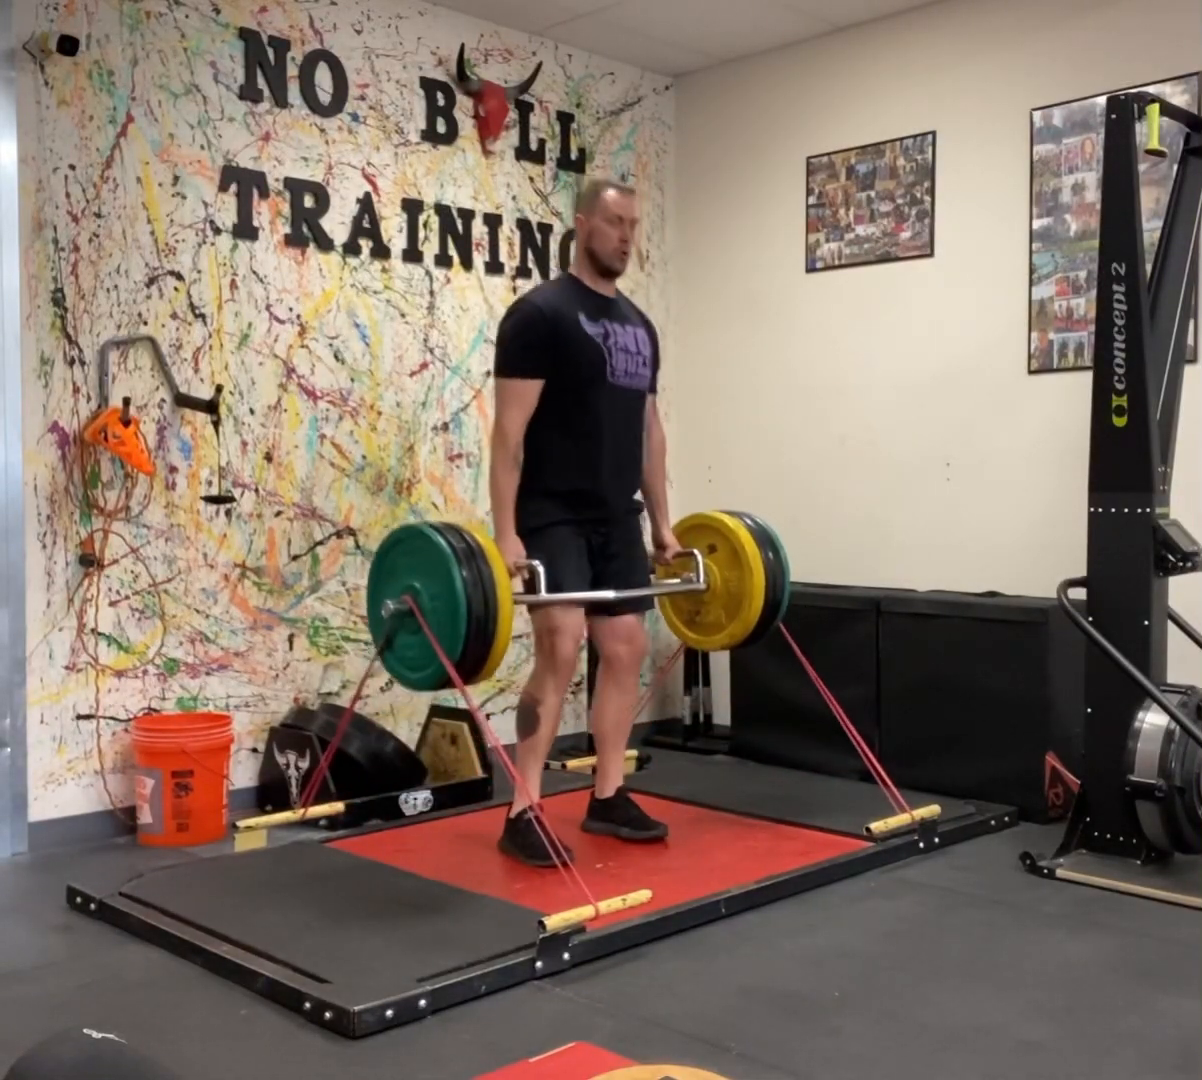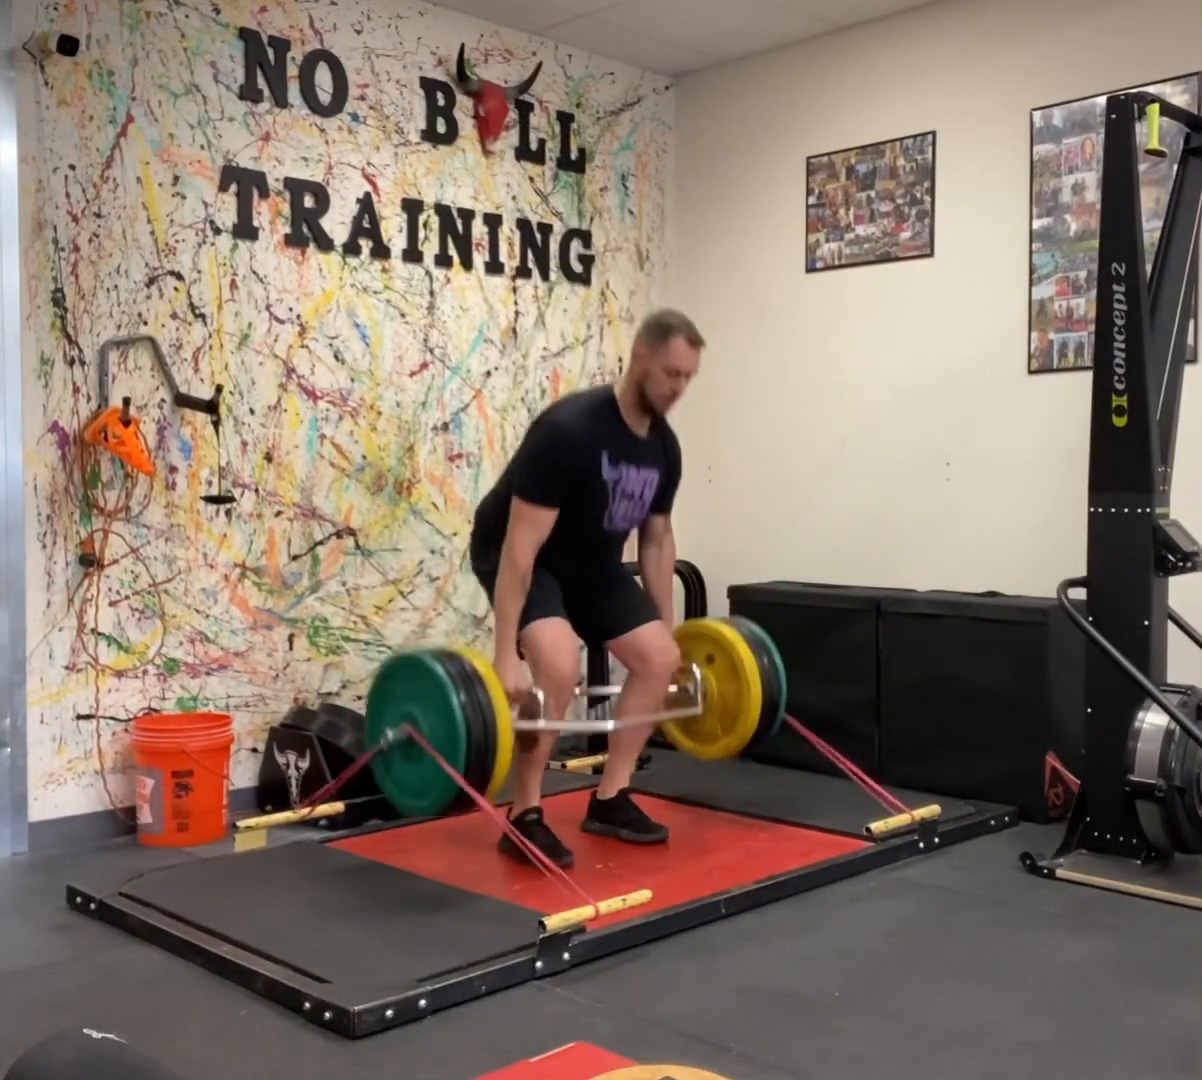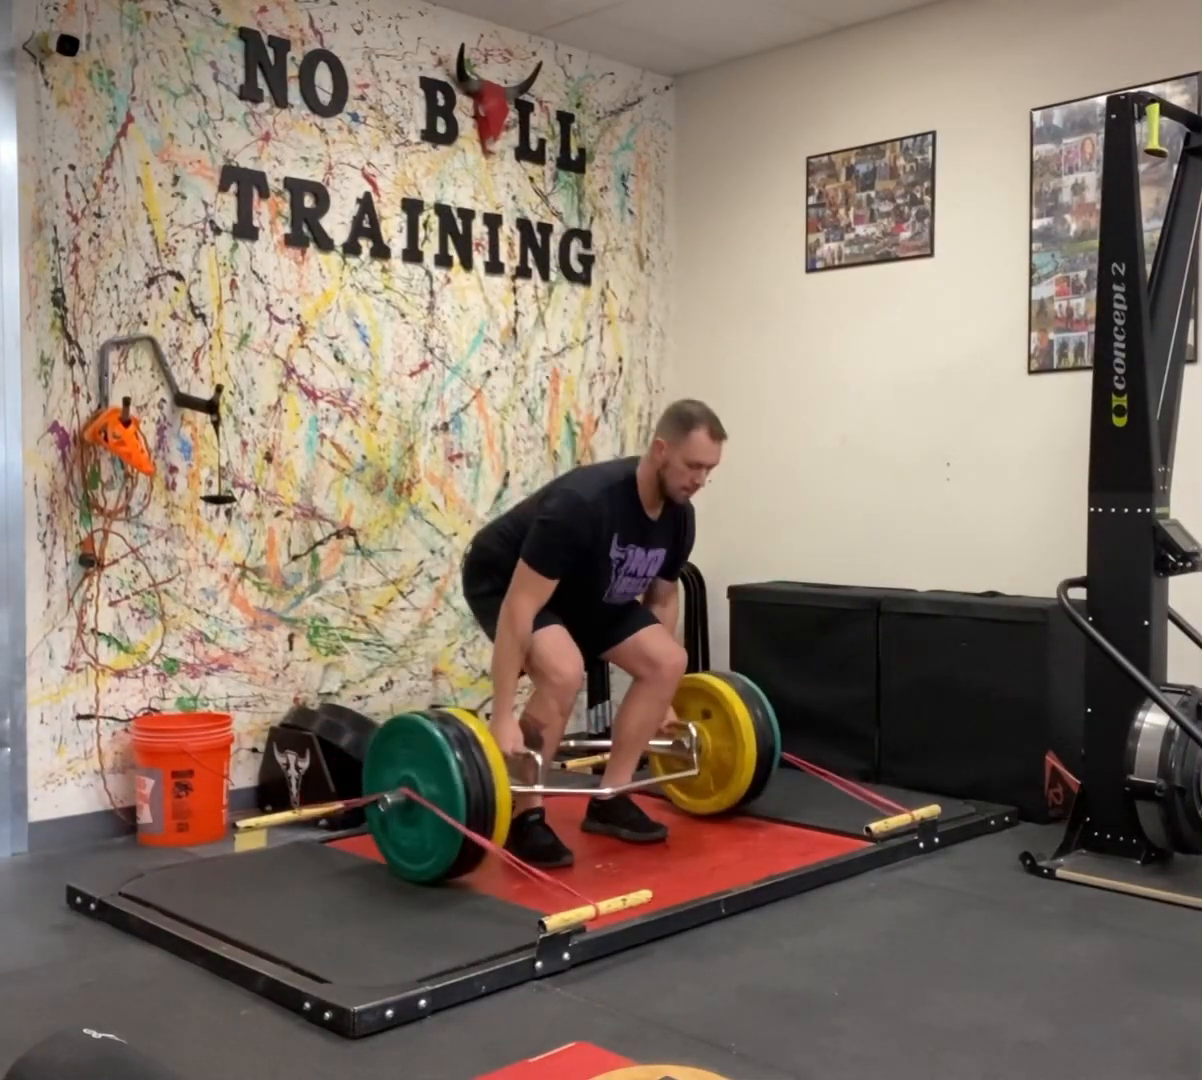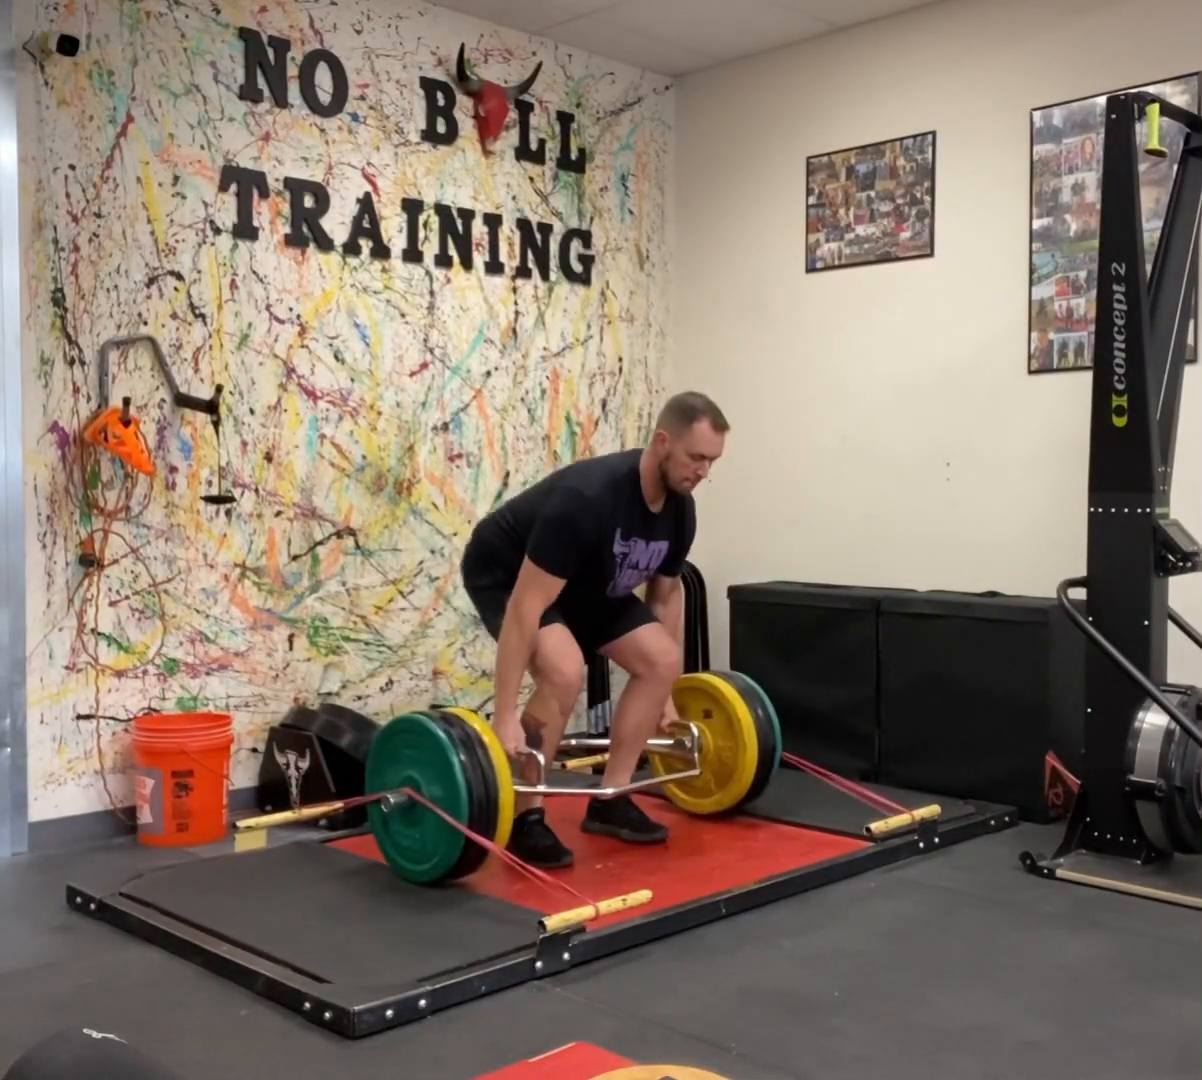
dt=0.3s
person 1, frame 1
left shoulder: (637, 323)
right shoulder: (541, 312)
left elbow: (648, 426)
right elbow: (509, 424)
left wrist: (661, 521)
right wrist: (506, 533)
left hip: (616, 518)
right hip: (551, 516)
left knee: (624, 650)
right knee: (560, 652)
left ankle: (607, 799)
right ankle: (522, 815)
person 1, frame 2
left shoulder: (663, 446)
right shoulder: (568, 431)
left elbow: (657, 540)
right elbow: (521, 545)
left wrist: (668, 632)
right wrist: (506, 657)
left hip: (593, 562)
right hip: (514, 558)
left knee: (656, 661)
right knee: (559, 667)
left ankle: (609, 799)
right ankle: (524, 817)
person 1, frame 3
left shoulder: (678, 518)
right shoulder: (583, 505)
left elbow: (664, 598)
right elbow: (519, 609)
left wrist: (666, 704)
right wrist: (502, 718)
right hip: (502, 581)
left knee: (667, 663)
right knee: (564, 672)
left ankle: (609, 800)
right ankle: (524, 818)
person 1, frame 4
left shoulder: (679, 512)
right shoulder: (586, 499)
left elbow: (667, 595)
right elbow: (526, 607)
left wrist: (668, 699)
right wrist: (505, 716)
right hip: (504, 572)
left knee: (662, 661)
right knee: (564, 672)
left ankle: (609, 800)
right ankle: (524, 818)
